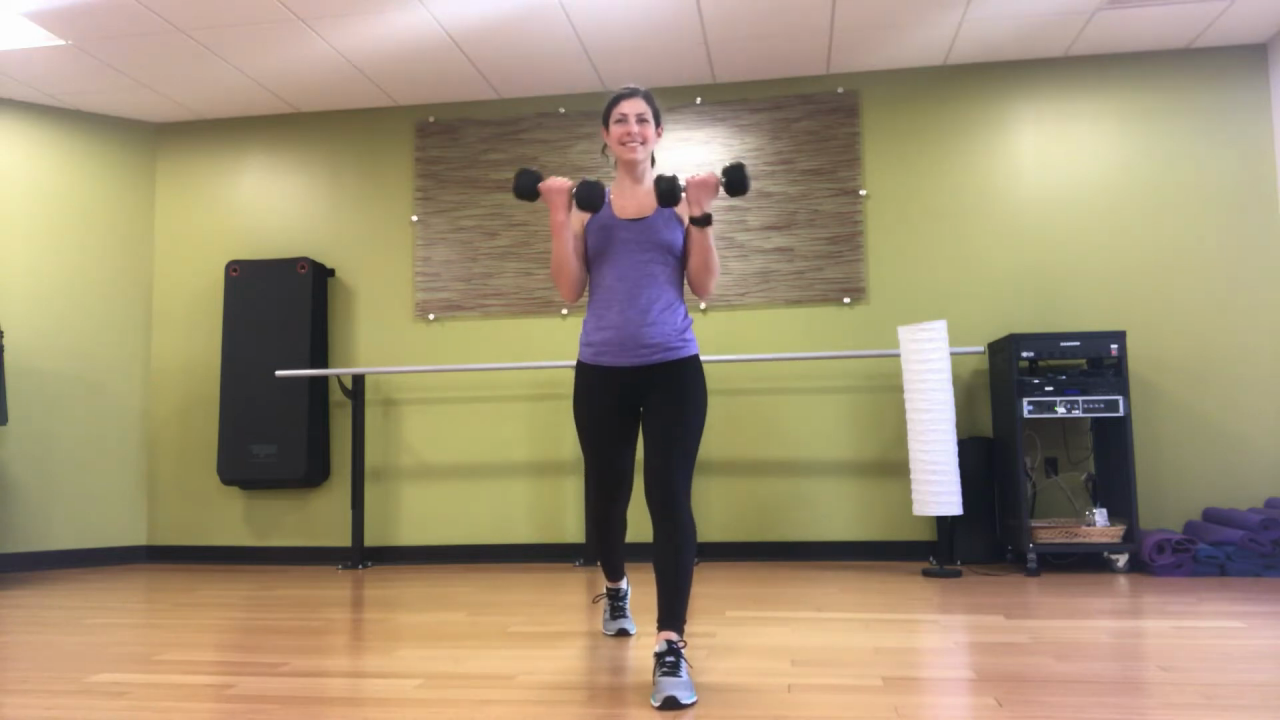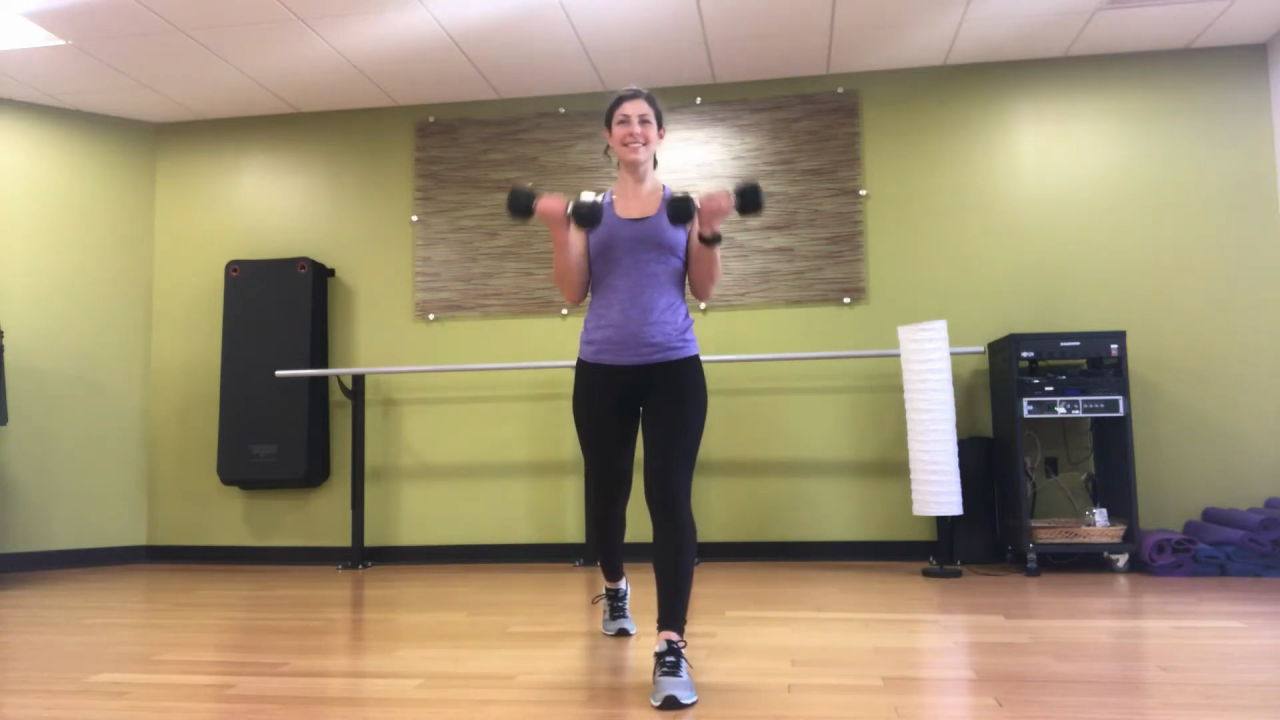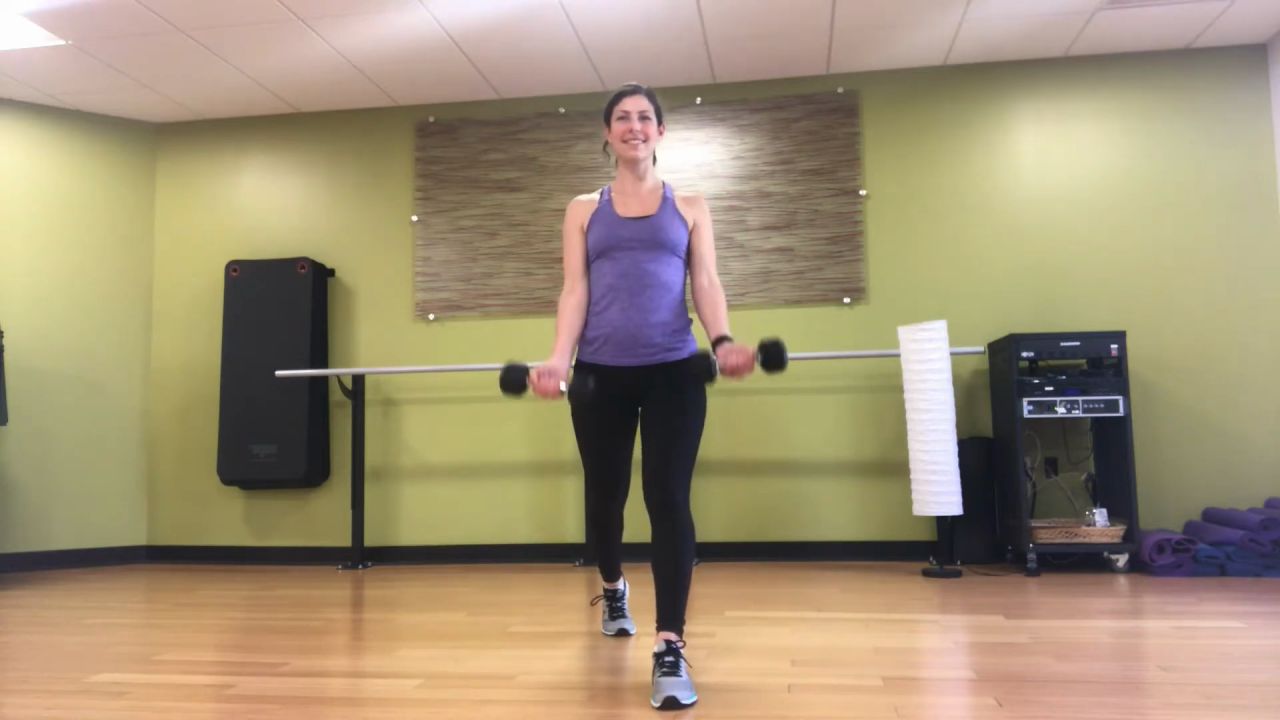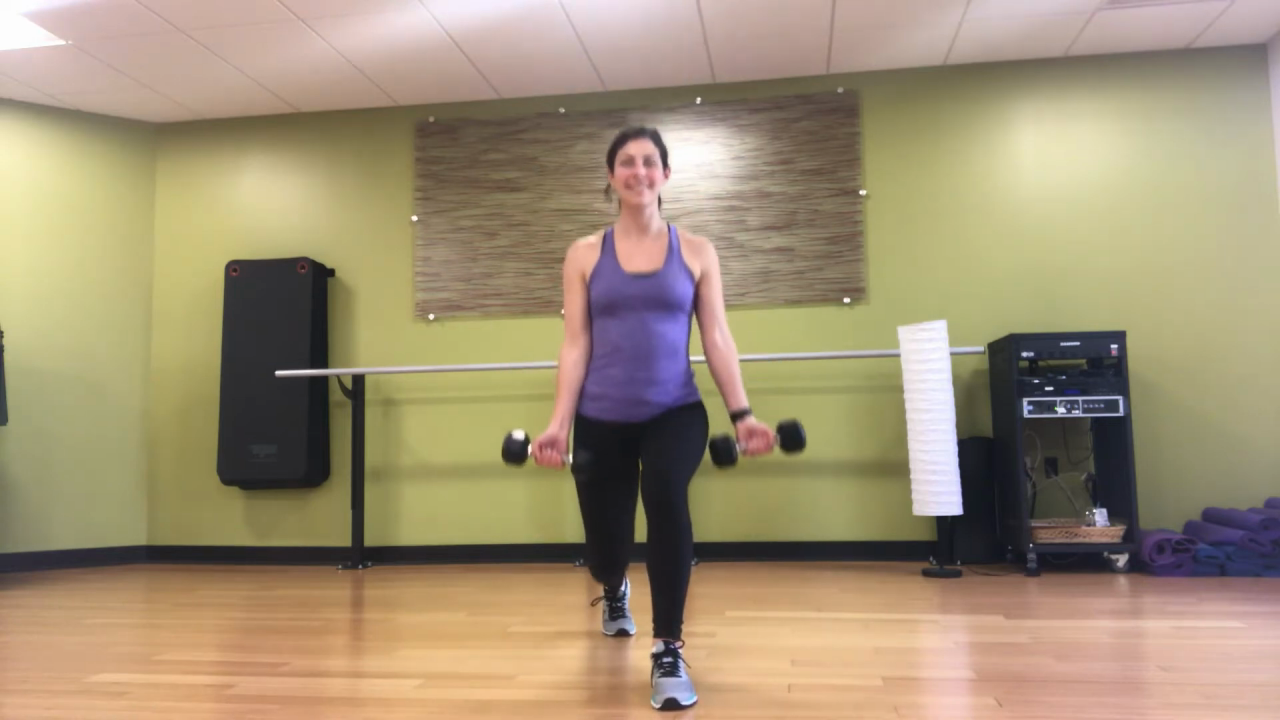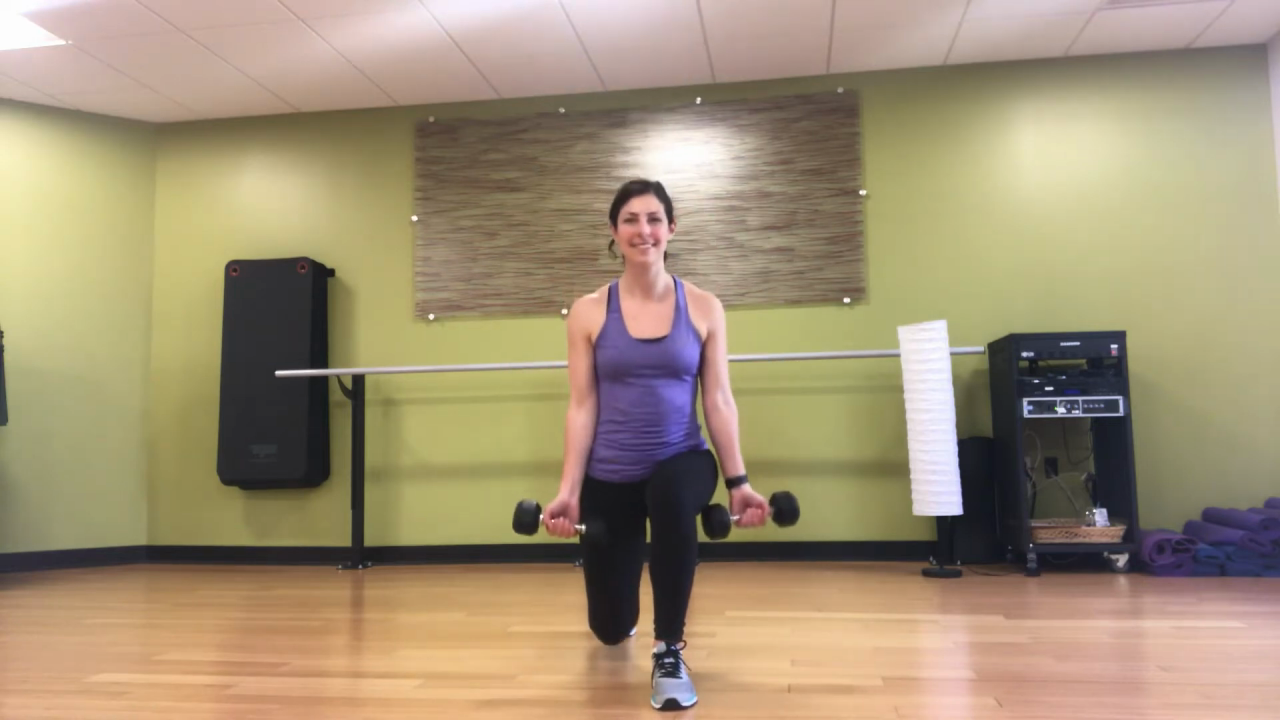
dt=0.4s
person 1, frame 1
left shoulder: (683, 199)
right shoulder: (585, 205)
left elbow: (703, 287)
right elbow: (571, 290)
left wrist: (701, 216)
right wrist: (561, 217)
left hip: (673, 368)
right hip: (602, 370)
left knee: (670, 497)
right knee: (606, 494)
left ankle: (671, 648)
right ankle: (616, 589)
person 1, frame 2
left shoulder: (686, 205)
left elbow: (704, 289)
right elbow: (573, 291)
left wrist: (709, 231)
right wrist: (560, 231)
left hip: (673, 367)
right hip: (601, 369)
left knee: (670, 497)
right knee: (606, 494)
left ankle: (671, 648)
right ankle: (615, 589)
person 1, frame 3
left shoulder: (689, 205)
right shoulder: (584, 209)
left elbow: (705, 282)
right elbow: (575, 289)
left wrist: (723, 340)
right wrist: (556, 356)
left hip: (672, 369)
right hip: (601, 371)
left knee: (668, 497)
right knee: (605, 495)
left ankle: (670, 649)
right ankle: (613, 589)
person 1, frame 4
left shoulder: (696, 251)
right shoulder: (584, 254)
left elbow: (716, 336)
right elbow: (575, 345)
left wrist: (741, 413)
right wrist: (559, 422)
left hip: (674, 411)
right hip: (603, 419)
left knee: (665, 493)
right knee: (606, 545)
left ankle: (668, 651)
right ankle: (616, 590)
person 1, frame 5
left shoulder: (704, 308)
right shoulder: (589, 312)
left elbow: (718, 401)
right elbow: (582, 407)
left wrist: (738, 481)
right wrist: (569, 489)
left hip: (682, 459)
right hip: (608, 476)
left knee: (672, 501)
right knee: (610, 625)
left ankle: (669, 654)
right ankle: (623, 610)
